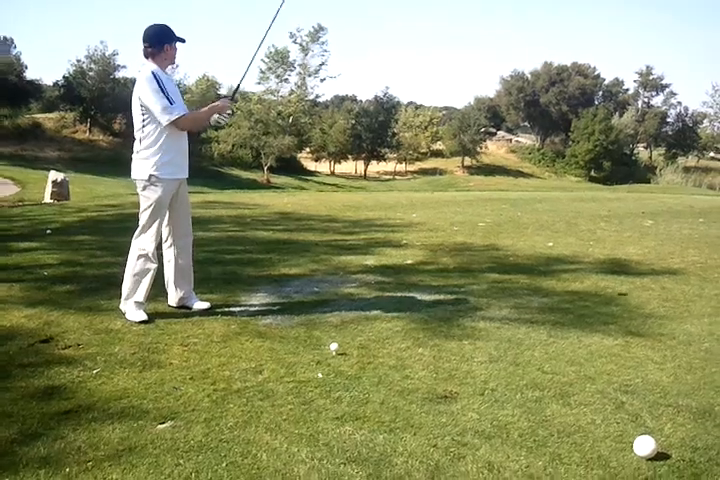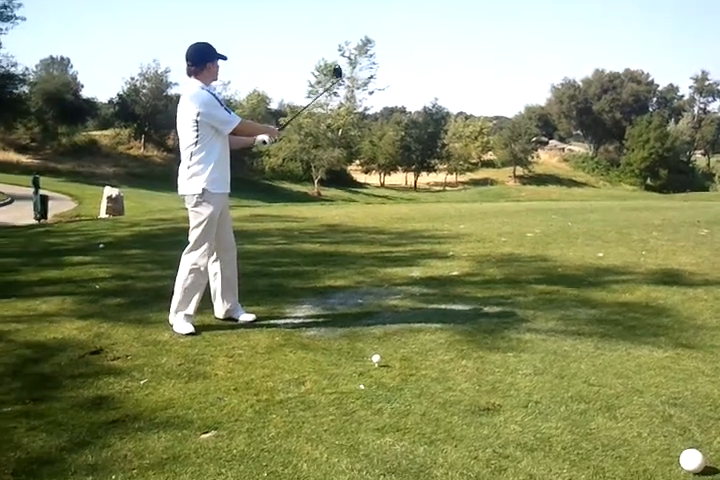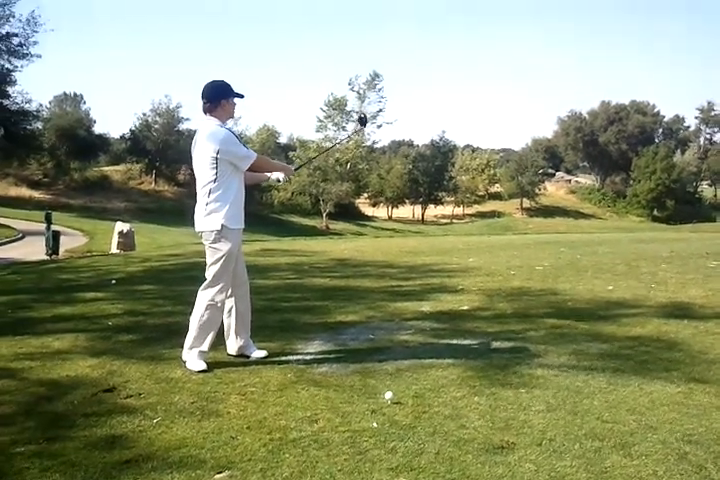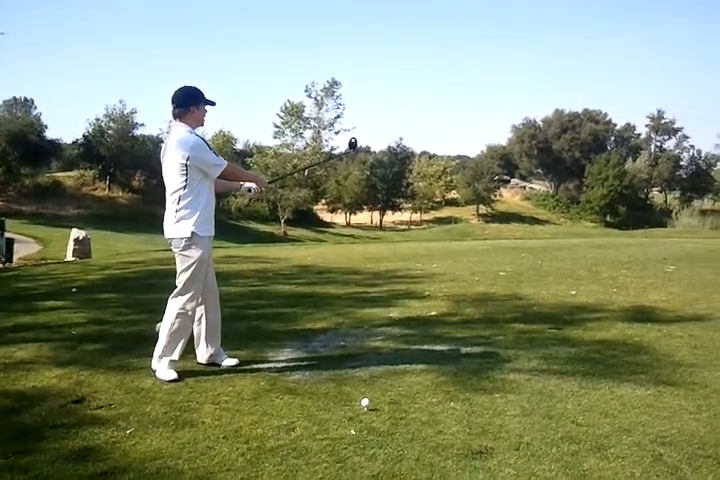
dt=0.5s
person 1, frame 1
left shoulder: (164, 80)
right shoulder: (150, 81)
left elbow: (183, 122)
right elbow: (182, 123)
left wrist: (211, 118)
right wrist: (215, 106)
left hip: (176, 172)
right hip: (156, 173)
left knee: (180, 235)
right knee: (148, 238)
left ankle: (181, 294)
right ankle: (131, 301)
person 1, frame 2
left shoulder: (196, 96)
right shoulder: (202, 97)
left elbow: (223, 140)
right elbow: (239, 126)
left wrist: (256, 140)
right wrist: (267, 130)
left hip: (214, 187)
right hip: (203, 187)
left knee: (224, 248)
right knee: (199, 252)
left ankle: (227, 305)
right ankle: (180, 313)
person 1, frame 3
left shoulder: (206, 134)
right shoulder: (220, 135)
left elbow: (237, 175)
right elbow: (256, 161)
left wrist: (270, 176)
right wrist: (283, 168)
left hip: (226, 222)
right hip: (220, 224)
left knee: (237, 285)
right knee: (216, 288)
left ankle: (239, 342)
right ankle: (193, 350)
person 1, frame 4
left shoulder: (175, 140)
right shoulder: (190, 141)
left elbow: (208, 182)
right elbow: (226, 169)
left wrist: (241, 186)
right wrist: (255, 179)
left hip: (194, 230)
right hip: (189, 231)
left knee: (207, 293)
right knee: (186, 296)
left ankle: (209, 350)
right ankle: (163, 360)
